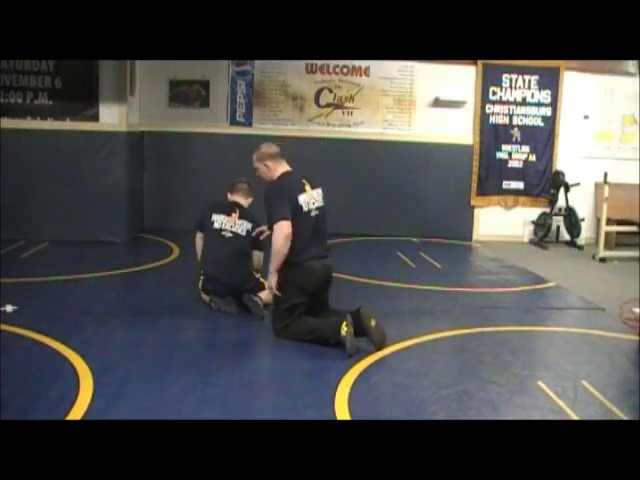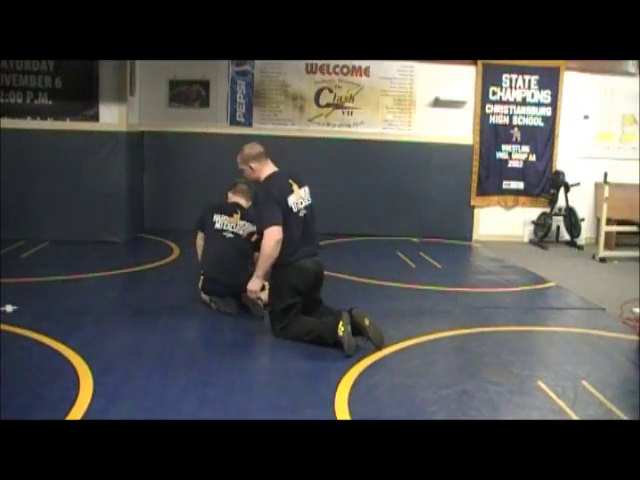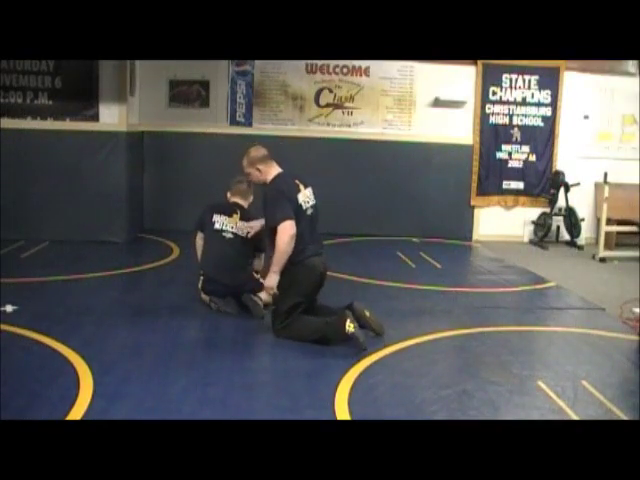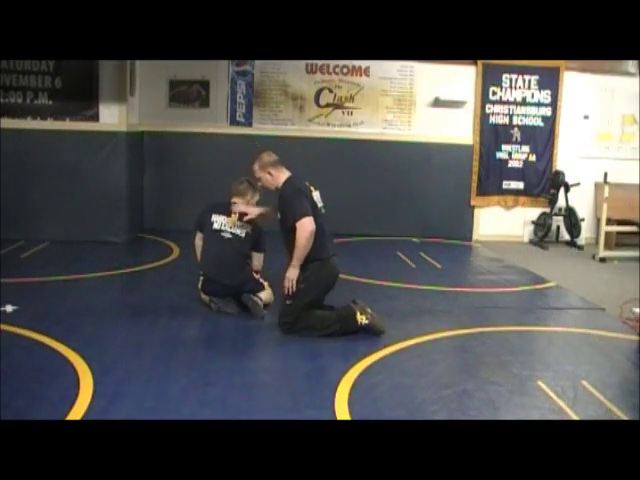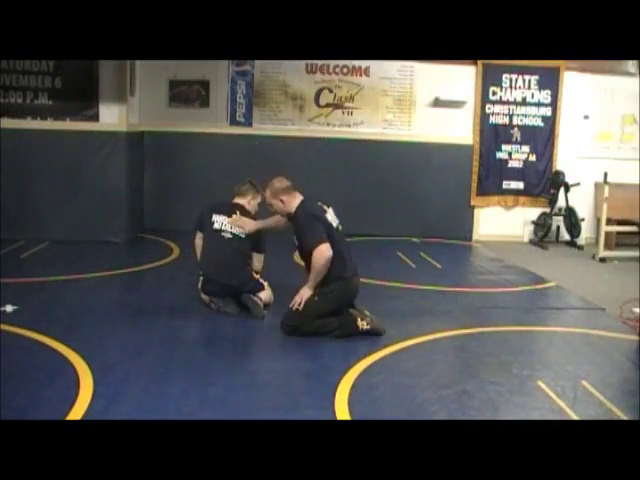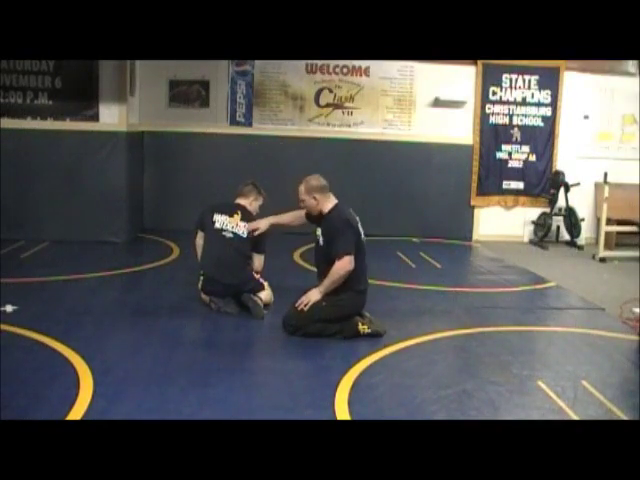
dt=0.4s
person 1, frame 1
left shoulder: (276, 190)
right shoulder: (309, 182)
left elbow: (284, 233)
left wrist: (273, 272)
right wrist: (274, 226)
left hip: (300, 269)
right hip: (323, 264)
left knee: (284, 325)
right knee: (318, 312)
left ankle: (336, 328)
right ankle: (357, 320)
person 1, frame 2
left shoulder: (265, 193)
right shoulder: (295, 180)
left elbow: (274, 237)
left wrist: (258, 277)
right wrist: (263, 228)
left hip: (291, 269)
right hip: (314, 262)
left knee: (283, 325)
right knee: (313, 309)
left ankle: (333, 328)
right ankle: (351, 319)
person 1, frame 3
left shoulder: (274, 191)
right shoulder: (296, 181)
left elbow: (287, 232)
left wrist: (273, 273)
right wrist: (264, 223)
left hip: (299, 267)
right hip: (317, 261)
left knee: (284, 325)
right knee: (306, 308)
left ankle: (340, 326)
right ankle: (351, 314)
person 1, frame 4
left shoulder: (290, 191)
right shoulder: (297, 185)
left elbow: (307, 228)
left wrist: (294, 267)
right wrist: (260, 210)
left hip: (316, 266)
right hip: (324, 263)
left knee: (289, 321)
right knee: (307, 309)
left ankle: (352, 318)
right ankle: (352, 312)
person 1, frame 5
left shoulder: (305, 217)
right shoulder: (308, 207)
left elbow: (324, 254)
right elbow: (286, 219)
left wrist: (309, 287)
right wrist: (257, 224)
left hip: (338, 285)
right hip: (343, 280)
left knee: (291, 323)
right knee: (302, 313)
left ankle: (352, 323)
right ankle: (351, 315)
person 1, frame 6
left shoulder: (339, 221)
right shoulder: (331, 212)
left elbow: (346, 265)
right elbow: (301, 216)
left wrist: (320, 291)
right wrist: (269, 220)
left hip: (347, 295)
right hip: (342, 290)
left knee: (292, 322)
right knee: (298, 309)
left ankle: (354, 326)
right ankle: (350, 316)
person 2, frame 1
left shoulder: (209, 210)
right shoulder: (253, 222)
left elbow: (199, 240)
right elbow: (257, 263)
left hip: (211, 279)
right hip: (242, 281)
left knee: (205, 293)
right knee: (267, 294)
left ankle: (216, 300)
right ankle: (255, 299)
person 2, frame 2
left shoulder: (210, 211)
right shoulder: (253, 222)
left elbow: (200, 240)
left hip: (212, 279)
right hip: (242, 281)
left knee: (205, 293)
right knee: (267, 293)
left ankle: (218, 300)
right ankle: (254, 300)
person 2, frame 3
left shoulder: (210, 211)
right shoulder: (253, 223)
left elbow: (200, 240)
right elbow: (258, 263)
left hip: (212, 280)
right hip: (242, 282)
left knee: (205, 293)
right knee: (267, 295)
left ankle: (218, 300)
right ankle: (255, 299)
person 2, frame 4
left shoulder: (209, 211)
right shoulder: (254, 224)
left elbow: (199, 240)
right elbow: (257, 265)
left hip: (211, 281)
right hip: (241, 282)
left knee: (204, 293)
right knee: (267, 294)
left ankle: (217, 300)
right ankle: (254, 299)
person 2, frame 5
left shoulder: (209, 211)
left elbow: (199, 240)
right elbow: (257, 266)
left hip: (211, 281)
right hip: (241, 282)
left knee: (204, 293)
right knee: (267, 294)
left ankle: (217, 300)
right ankle: (255, 299)
person 2, frame 6
left shoulder: (211, 211)
left elbow: (200, 240)
right elbow: (258, 266)
left hip: (212, 280)
right hip: (241, 281)
left knee: (205, 292)
right knee: (267, 294)
left ankle: (218, 300)
right ankle: (255, 299)
